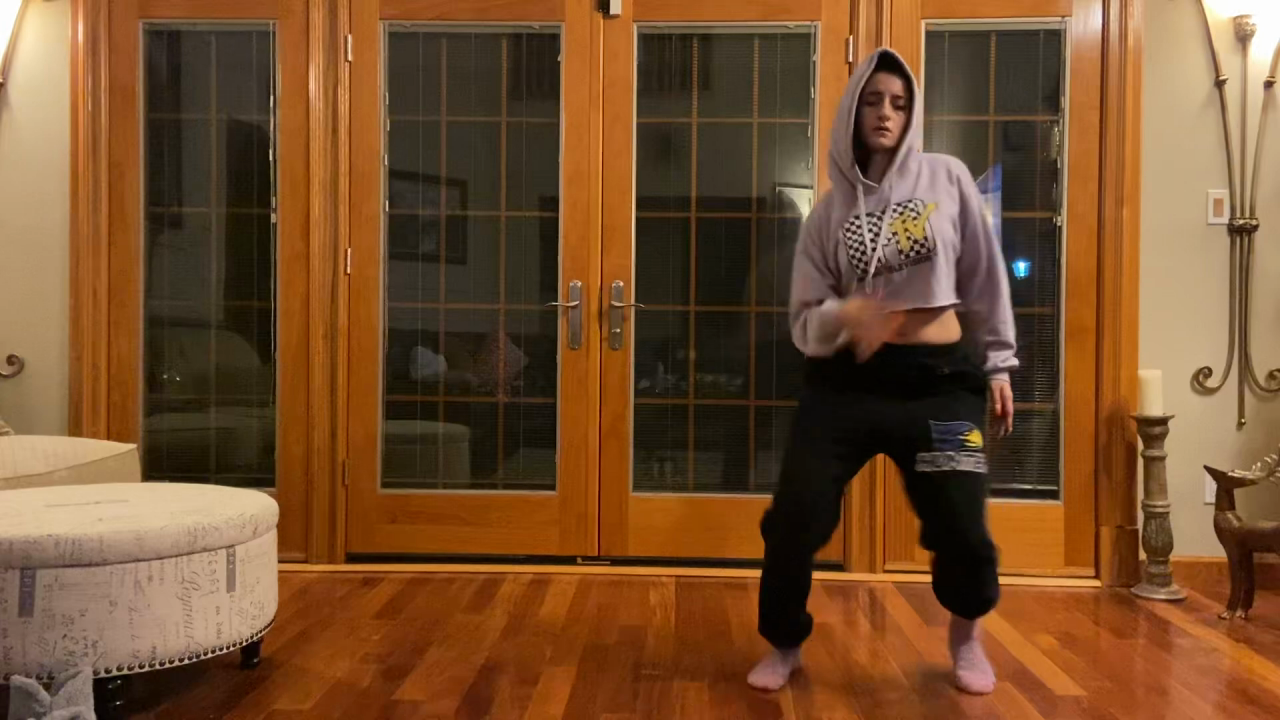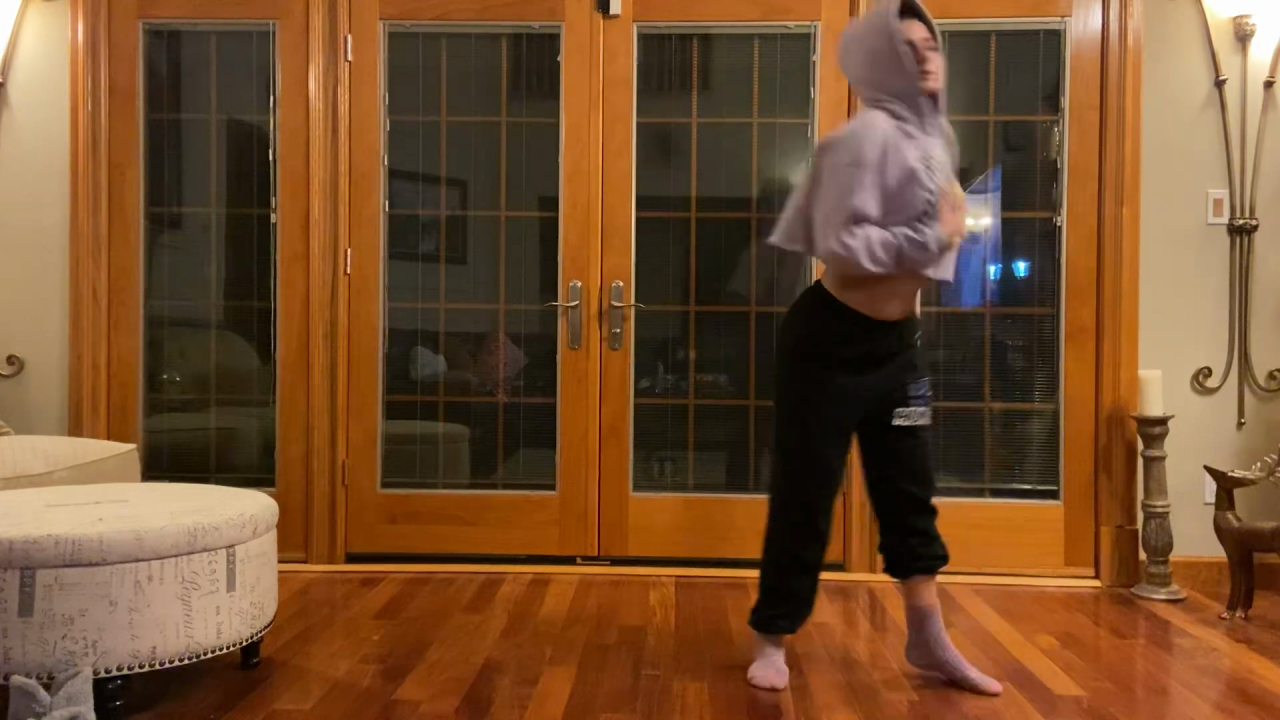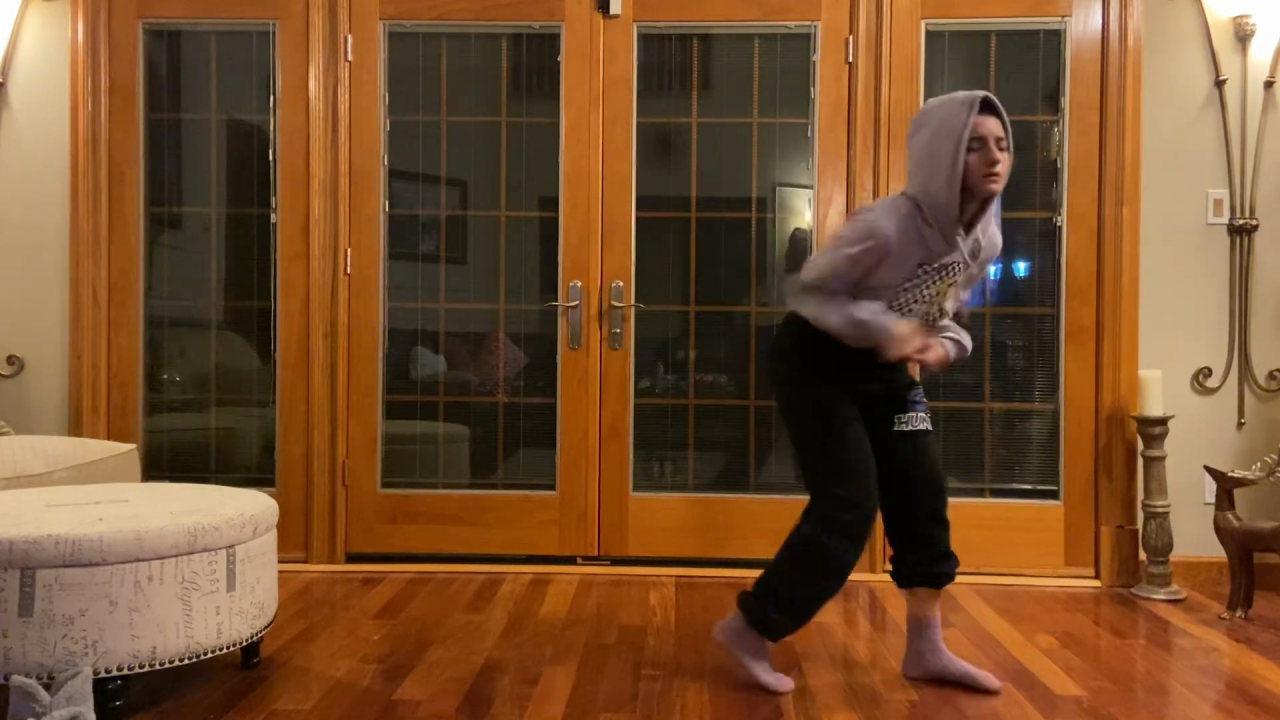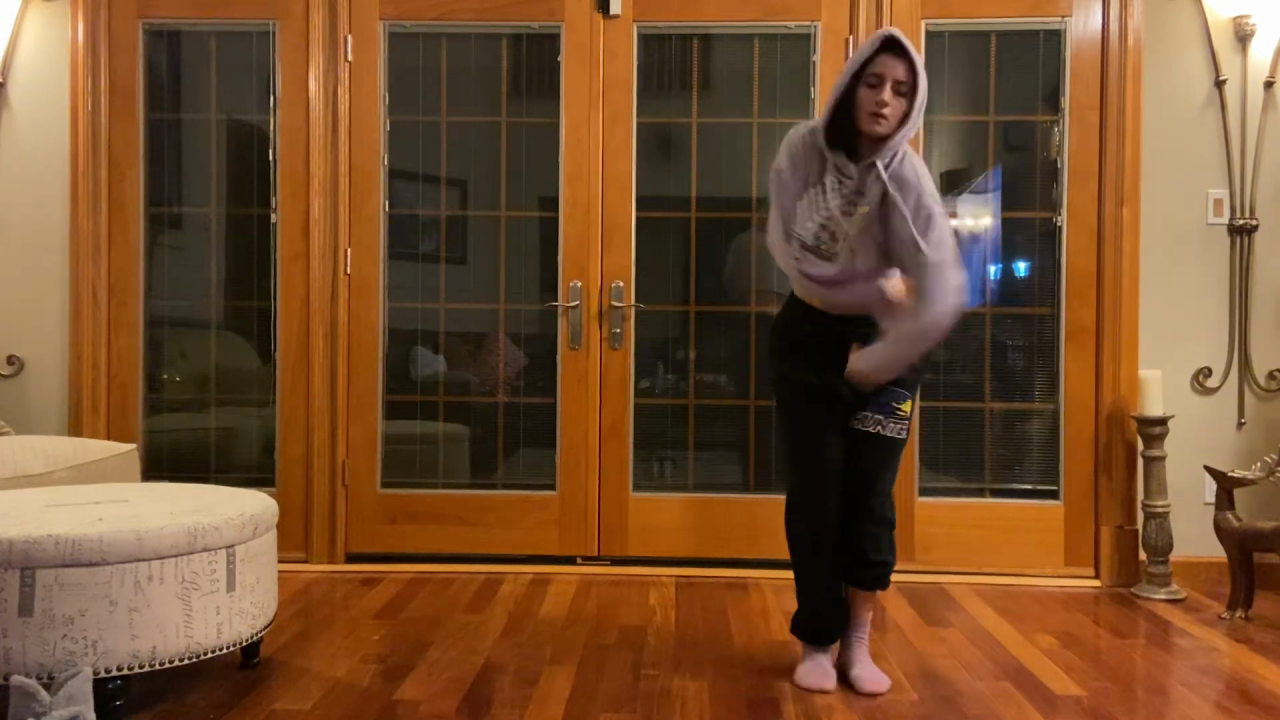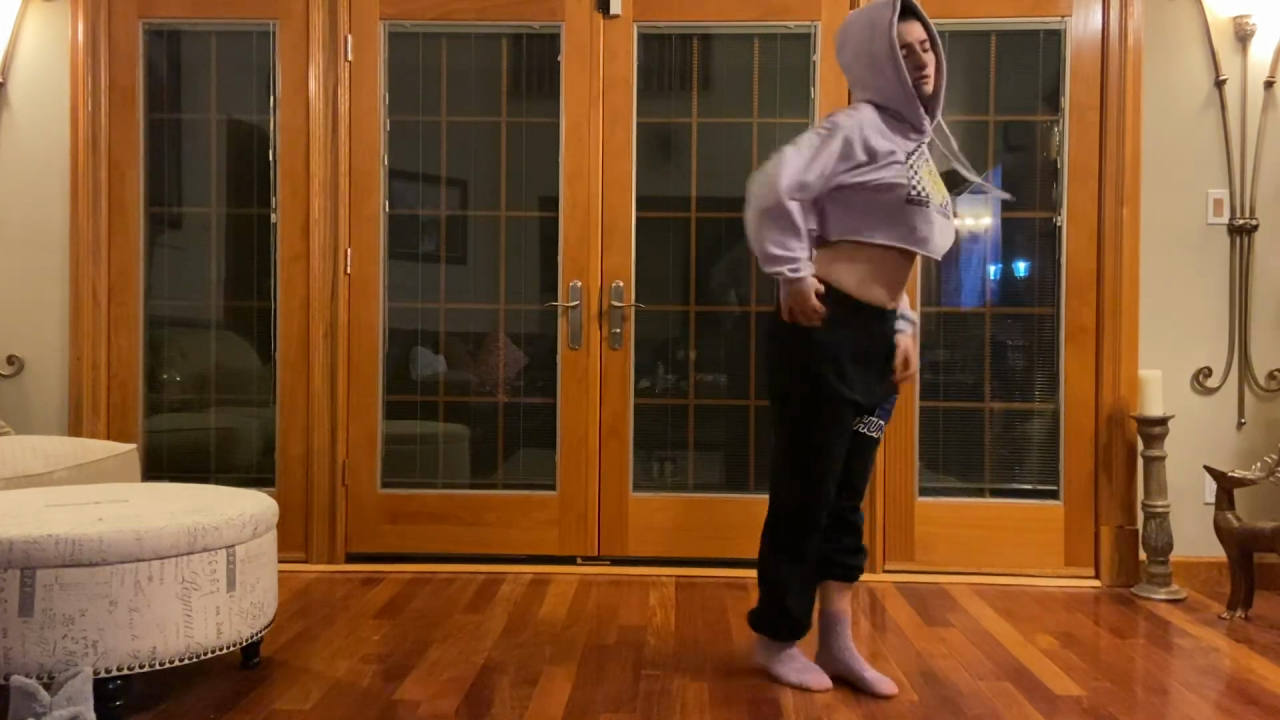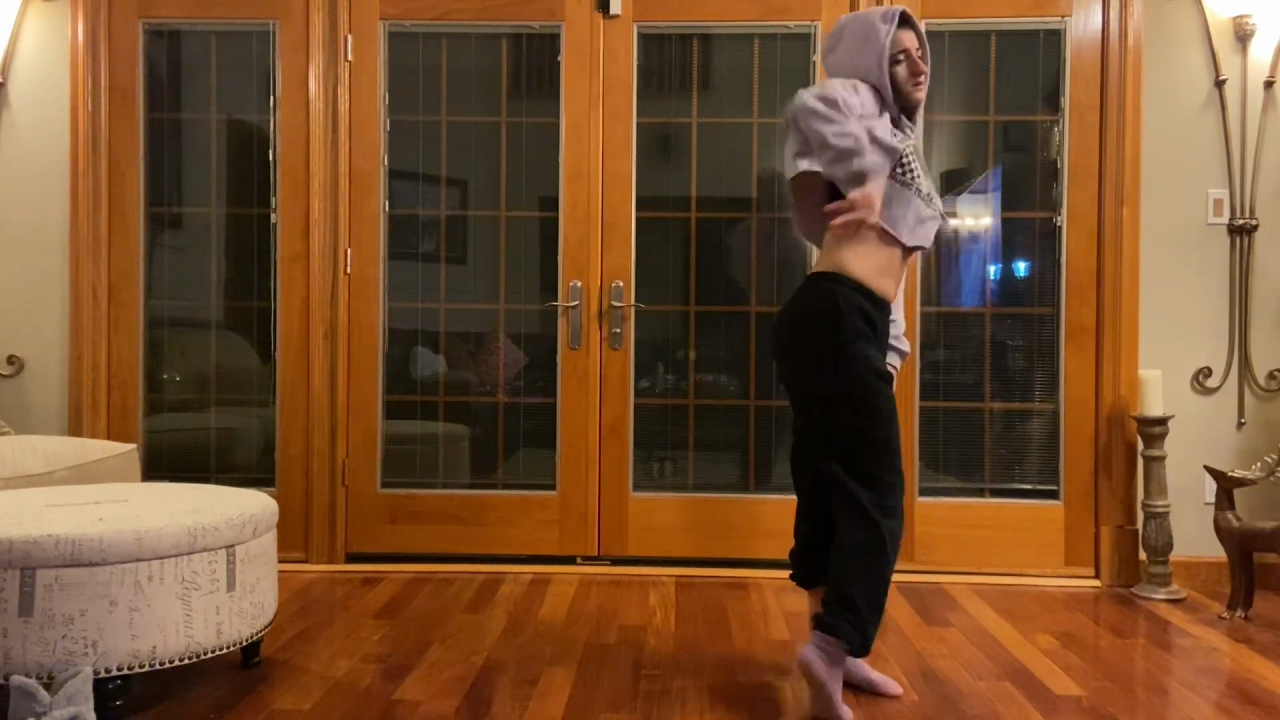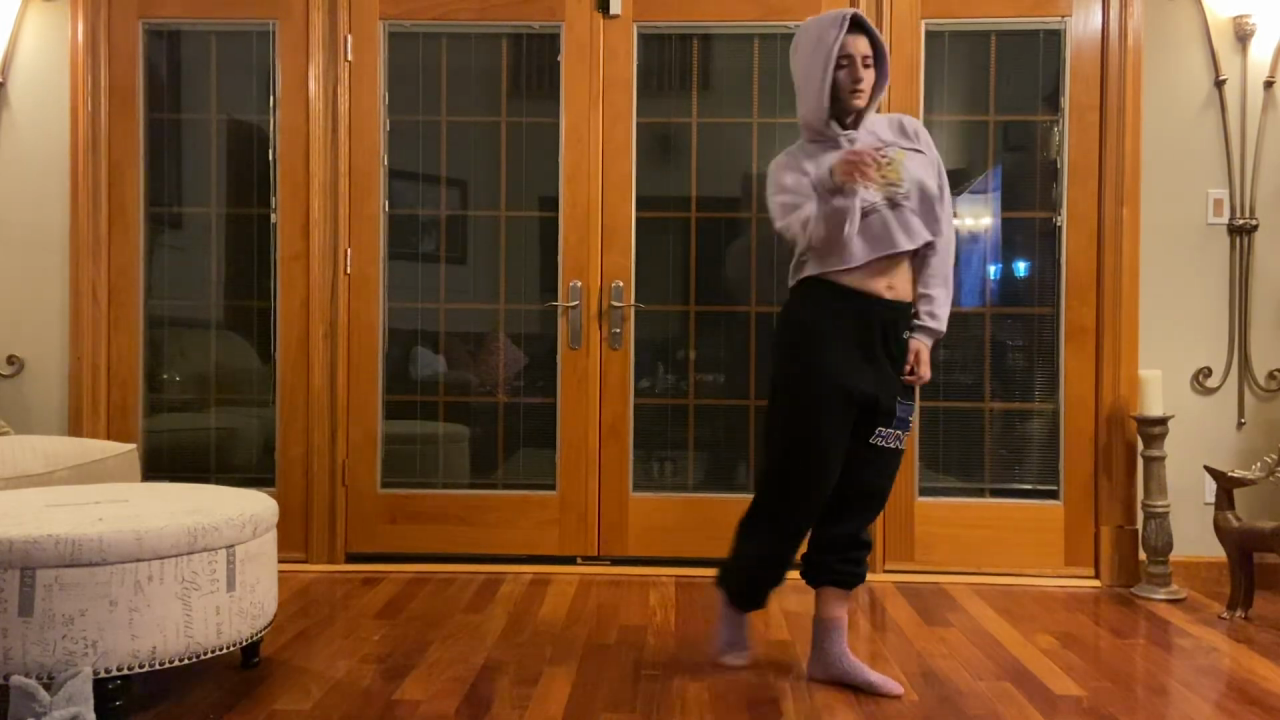
dt=0.5s
person 1, frame 1
left shoulder: (946, 178)
right shoulder: (828, 214)
left elbow: (986, 275)
right elbow: (807, 324)
left wrist: (999, 363)
right wrist: (838, 319)
left hip: (938, 378)
right hip: (848, 380)
left knee: (961, 532)
right knee: (796, 514)
left ankle: (965, 641)
right ankle: (783, 644)
person 1, frame 2
left shoulder: (929, 135)
right shoulder: (866, 138)
right elbow: (844, 244)
right wrist: (933, 238)
left hip: (893, 343)
right hip: (830, 340)
left knee: (909, 486)
right knee: (806, 491)
left ankle: (928, 639)
right ankle: (771, 637)
person 1, frame 3
left shoulder: (985, 238)
right shoulder: (886, 226)
right elbow: (809, 292)
left wrist: (945, 341)
right wrist: (884, 326)
left hip: (880, 366)
right hip: (817, 359)
left knee: (921, 490)
right knee: (848, 501)
left ankle: (925, 648)
right ankle: (750, 627)
person 1, frame 4
left shoulder: (906, 178)
right shoulder: (803, 149)
left elbow: (942, 294)
right elbow: (796, 254)
left wrist: (878, 362)
right wrist: (876, 285)
left hip: (885, 345)
right hip: (806, 338)
left knee: (869, 494)
right knee: (814, 491)
left ankle: (858, 643)
right ankle: (817, 641)
person 1, frame 5
left shoulder: (915, 140)
right shoulder: (859, 126)
right elbow: (774, 187)
left wrist: (902, 326)
right wrist: (793, 275)
left hip: (873, 334)
right hip: (825, 327)
left knee: (843, 493)
right knee: (806, 487)
left ankle: (836, 646)
right ankle: (776, 637)
person 1, frame 6
left shoulder: (895, 143)
right shoulder: (862, 112)
right elbow: (810, 107)
left wrist: (891, 351)
right wrist: (861, 182)
left hip: (850, 325)
right hip: (835, 319)
left knee: (834, 487)
right knee: (873, 489)
left ankle: (837, 646)
right ankle: (832, 643)
person 1, frame 7
left shoulder: (909, 135)
right shoulder: (797, 163)
left elbow: (937, 240)
right elbow: (816, 238)
left wrist: (926, 329)
right wrist: (846, 185)
left hip: (892, 331)
right hip: (823, 324)
left knee: (859, 494)
right knee: (797, 480)
left ankle: (830, 648)
right ankle: (736, 604)
